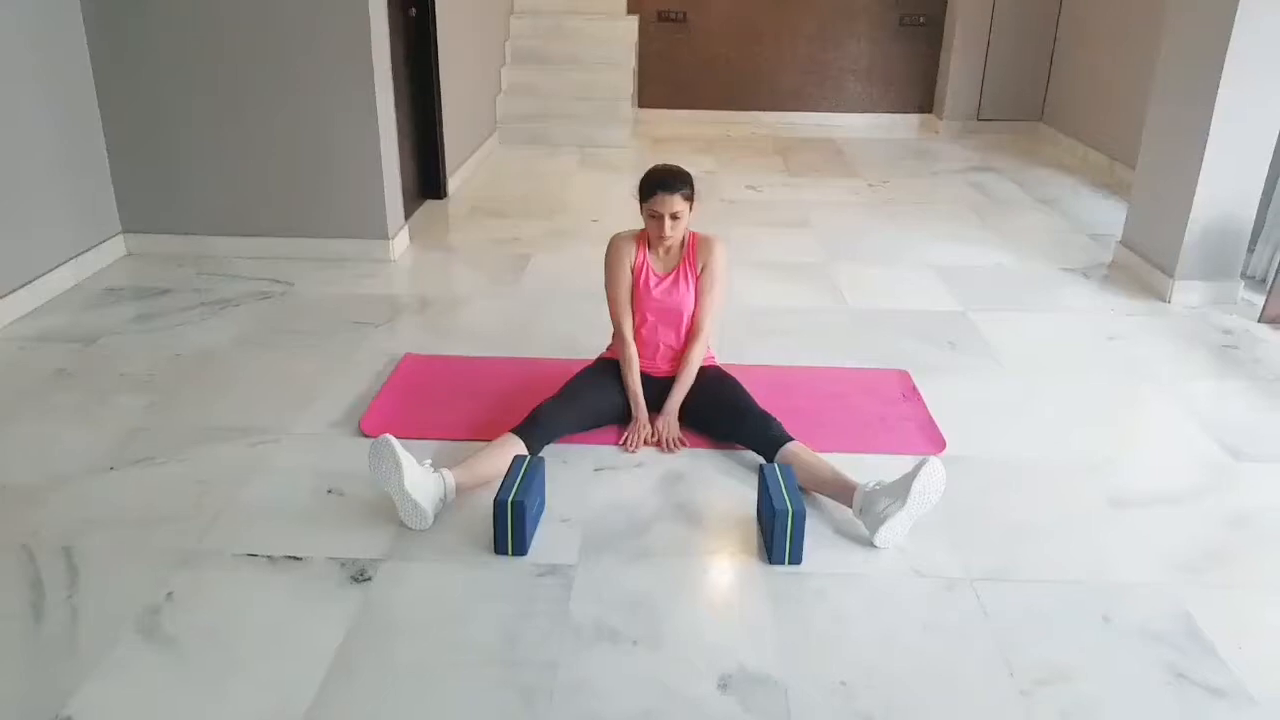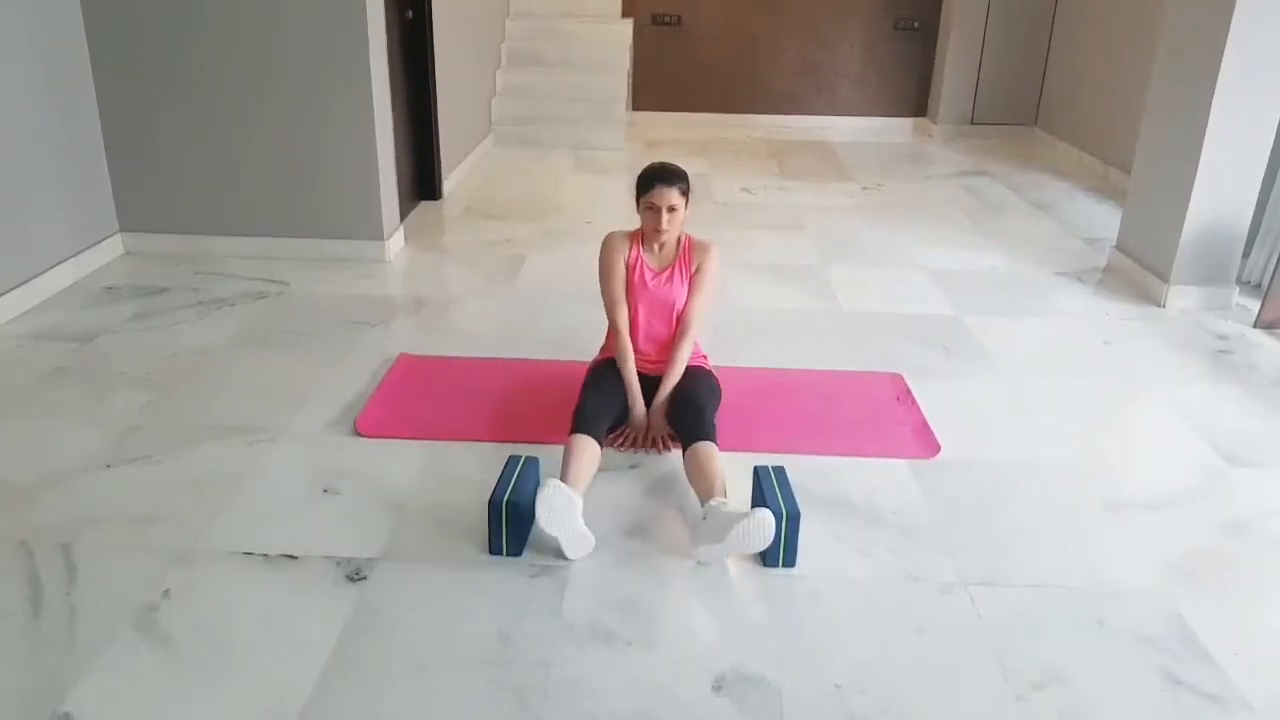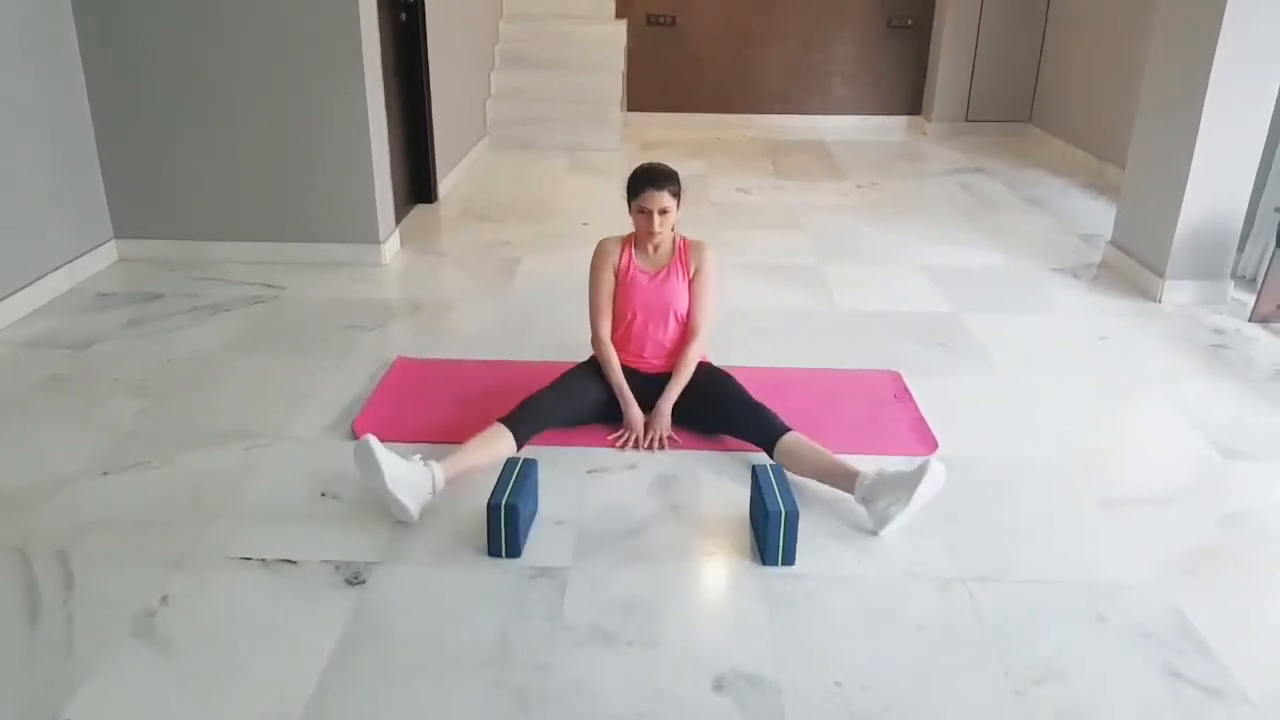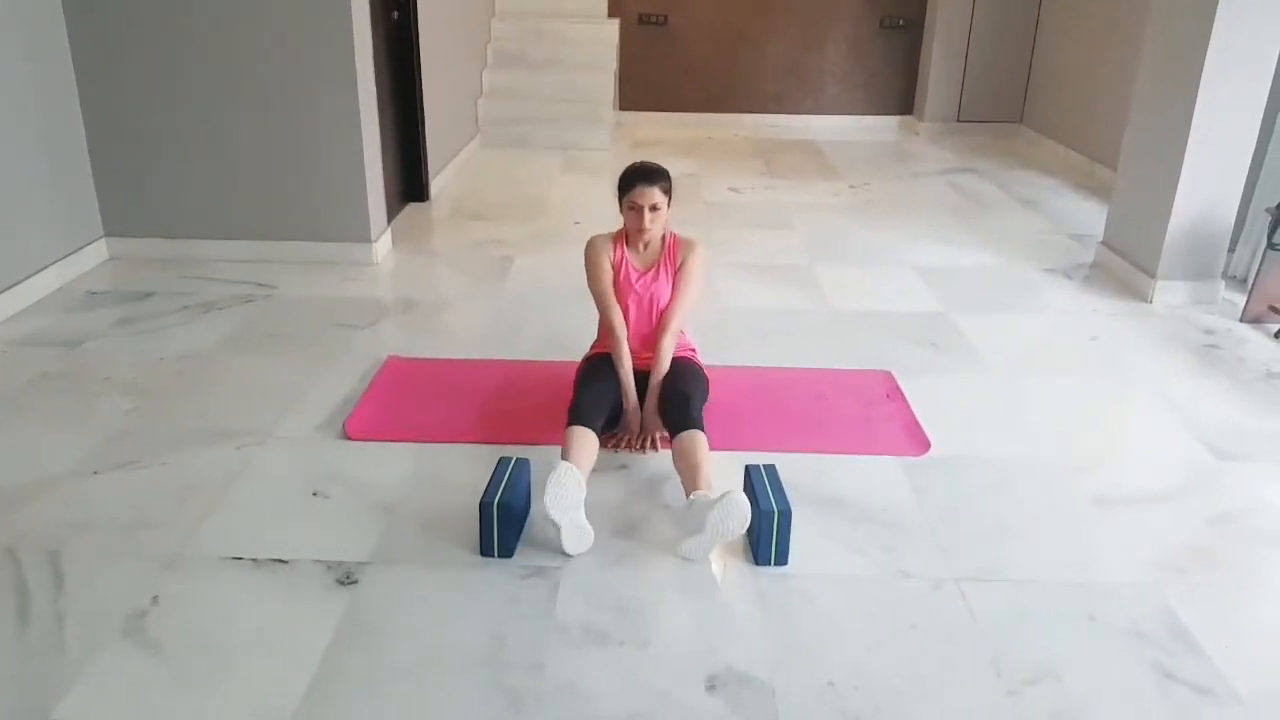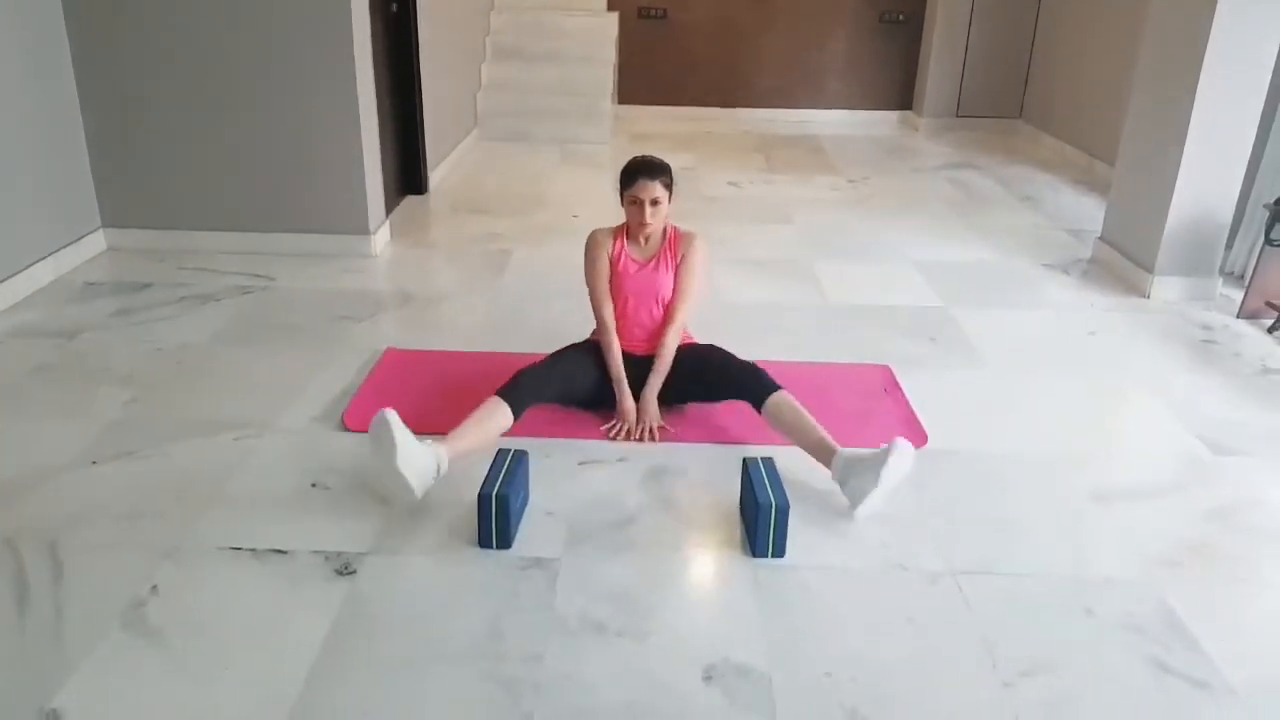
dt=1s
person 1, frame 1
left shoulder: (710, 252)
right shoulder: (623, 248)
left elbow: (700, 333)
right elbow: (624, 332)
left wrist: (672, 408)
right wrist: (638, 409)
left hip: (689, 372)
right hip: (629, 370)
left knee: (763, 428)
right knee: (545, 419)
left ankle: (865, 502)
right ankle: (439, 487)
person 1, frame 2
left shoulder: (703, 255)
right shoulder: (616, 246)
left elbow: (688, 330)
right elbow: (620, 326)
left wrist: (660, 405)
right wrist: (635, 404)
left hip: (683, 368)
right hip: (624, 364)
left knee: (697, 415)
right knee: (590, 411)
left ankle: (716, 515)
right ankle: (568, 508)
person 1, frame 3
left shoulder: (699, 257)
right shoulder: (609, 253)
left elbow: (697, 336)
right elbow: (600, 335)
left wrist: (666, 405)
right wrist: (627, 405)
left hip: (679, 375)
right hip: (620, 373)
left knee: (758, 420)
right knee: (536, 410)
left ankle: (868, 489)
right ankle: (429, 480)
person 1, frame 4
left shoulder: (688, 252)
right shoulder: (601, 249)
left elbow: (669, 330)
right elbow: (616, 327)
left wrist: (652, 404)
right wrist: (630, 403)
left hip: (671, 360)
right hip: (615, 360)
left knee: (685, 405)
right knee: (586, 405)
left ankle: (702, 507)
right ankle: (571, 501)
person 1, frame 5
left shoulder: (689, 246)
right shoulder: (602, 243)
left elbow: (674, 322)
right elbow: (605, 321)
left wrist: (652, 392)
right wrist: (623, 392)
left hip: (669, 359)
right hip: (613, 356)
left knee: (747, 377)
right knee: (532, 380)
left ankle: (843, 466)
right ankle: (431, 460)
